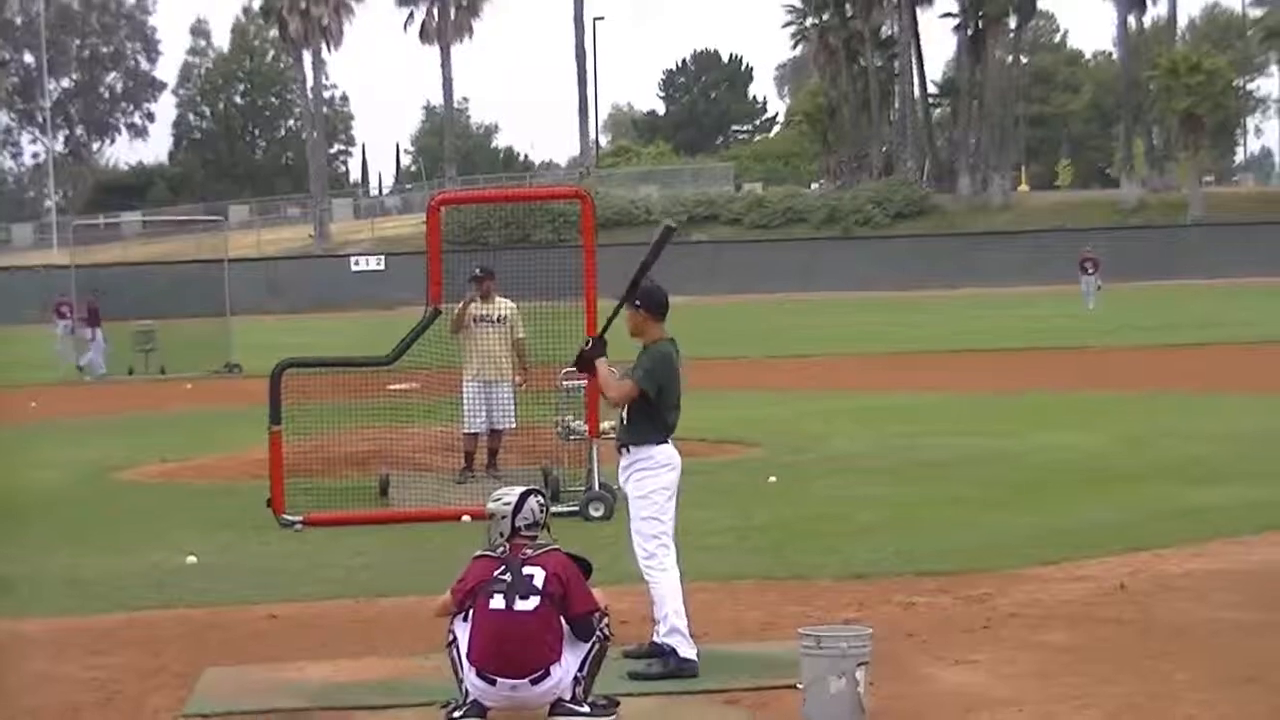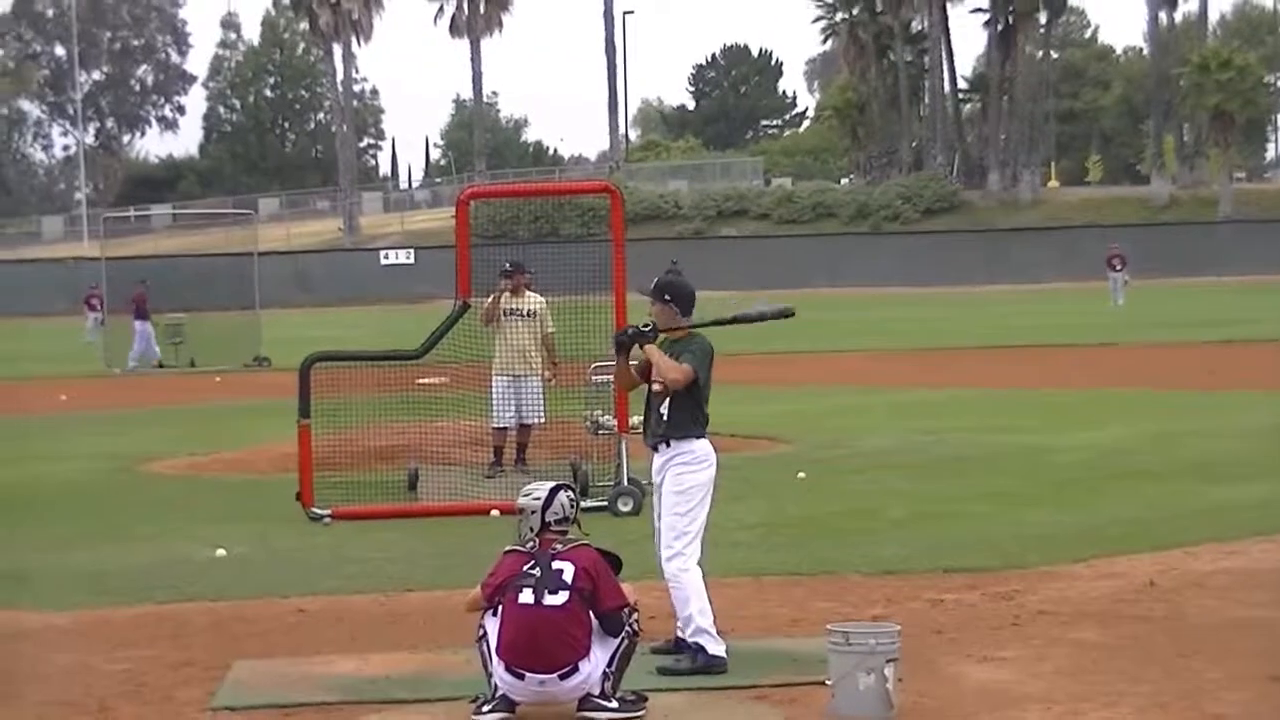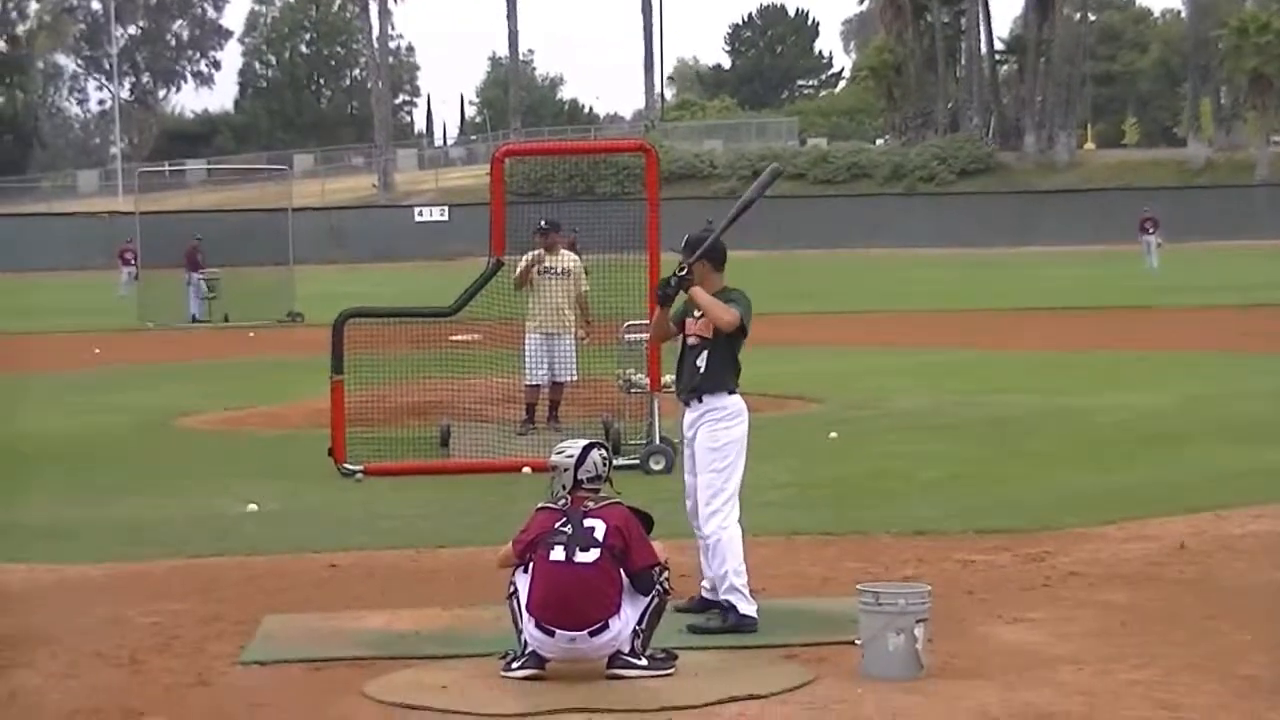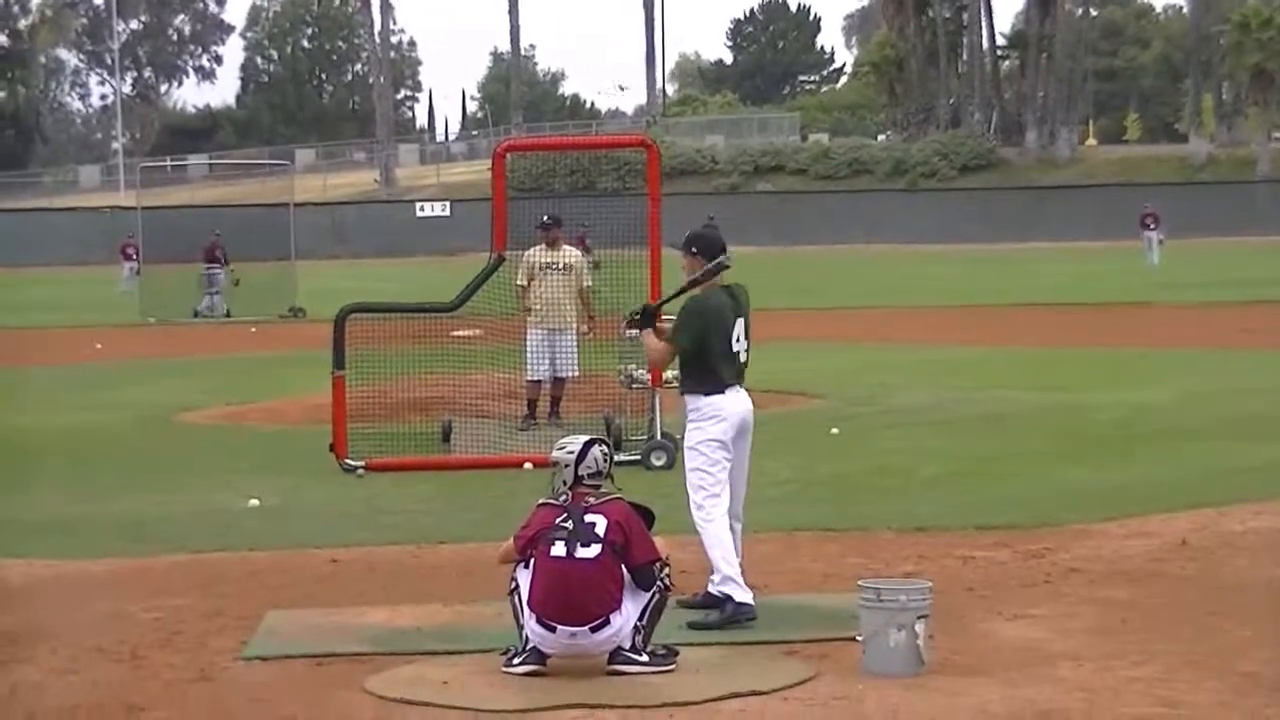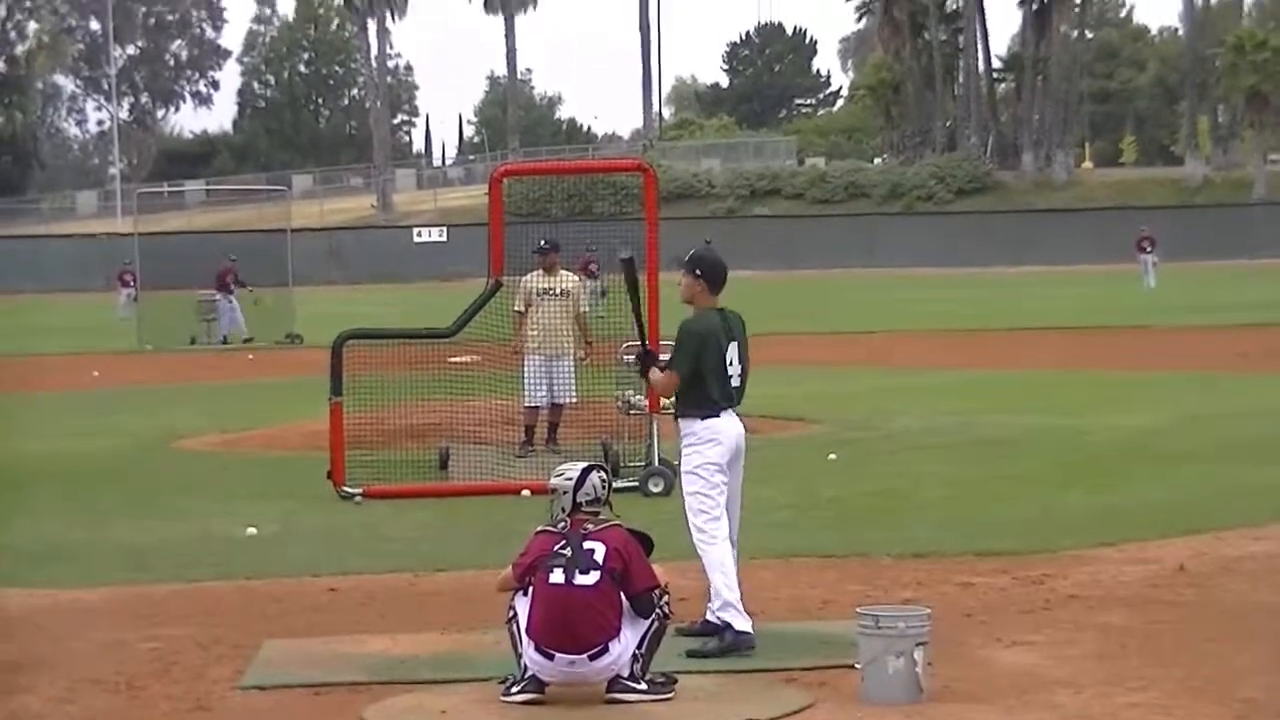
dt=0.4s
person 1, frame 1
left shoulder: (657, 354)
right shoulder: (660, 350)
left elbow: (617, 395)
right elbow: (626, 392)
left wrist: (600, 359)
right wrist: (595, 366)
left hip: (648, 461)
right hip: (653, 457)
left knee: (655, 557)
right knee: (660, 553)
left ankle: (680, 651)
right ankle: (667, 637)
person 1, frame 2
left shoulder: (698, 346)
right shoulder: (665, 346)
left elbow: (676, 378)
right elbow: (626, 384)
left wrist: (648, 344)
right wrist: (623, 352)
left hip: (688, 458)
right hip: (666, 456)
left knee: (677, 556)
right knee: (675, 552)
left ankle: (709, 649)
right ankle: (690, 633)
person 1, frame 3
left shoulder: (735, 299)
right shoulder: (694, 304)
left elbow: (728, 321)
right elbow: (658, 335)
left wrist: (690, 288)
right wrist: (663, 303)
left hip: (720, 413)
right hip: (695, 412)
left knee: (718, 513)
right knee: (699, 509)
left ankle: (740, 608)
right ankle: (715, 590)
person 1, frame 4
left shoulder: (700, 304)
right shoulder: (736, 295)
left elbow: (660, 357)
left wrist: (646, 329)
right wrist: (658, 325)
left hip: (710, 411)
right hip: (736, 402)
left knee: (708, 507)
right knee: (727, 505)
left ankle: (737, 598)
right ankle: (723, 586)
person 1, frame 5
left shoulder: (693, 327)
right shoulder: (734, 322)
left elbow: (667, 387)
left wrist: (650, 368)
left hip: (704, 433)
right hip: (730, 426)
left knee: (709, 531)
right knee: (724, 530)
left ankle: (736, 626)
right ankle: (720, 614)
person 2, frame 1
left shoulder: (482, 563)
right shoulder: (558, 562)
left elbow: (440, 609)
right elbow: (587, 629)
right wrist: (595, 602)
left hip: (486, 689)
right hip: (543, 689)
left knee: (459, 618)
right knee: (596, 620)
right ankle: (571, 700)
person 2, frame 2
left shoulder: (512, 558)
right shoulder: (587, 557)
left elbow: (470, 604)
right elbow: (615, 624)
right wrist: (625, 598)
left hip: (514, 684)
right hip: (572, 685)
left knee: (490, 612)
right knee: (627, 614)
left ankle: (500, 698)
right ankle: (598, 695)
person 2, frame 3
left shoulder: (543, 515)
right shoulder: (619, 515)
left elbow: (502, 560)
right elbow: (647, 584)
right wrist: (654, 556)
left hip: (544, 640)
right hip: (602, 640)
left knee: (521, 570)
right knee: (658, 572)
left ankle: (529, 655)
right ankle: (628, 653)
person 2, frame 4
left shoulder: (544, 512)
right shoulder: (620, 510)
left elbow: (503, 555)
right elbow: (647, 579)
left hip: (546, 636)
right hip: (603, 636)
left knee: (523, 566)
right knee: (658, 568)
left ankle: (530, 651)
right ankle: (629, 649)
person 2, frame 5
left shoulder: (543, 539)
right shoulder: (618, 537)
left elbow: (502, 584)
right elbow: (646, 607)
left hip: (545, 665)
right hip: (602, 664)
left knee: (521, 594)
right knee: (658, 595)
left ankle: (529, 679)
right ankle: (628, 678)
person 3, frame 1
left shoulder: (509, 307)
right shoulder: (466, 306)
left elbow: (518, 340)
right elbow: (454, 330)
left wrist: (522, 368)
right wrist: (465, 306)
left hip: (501, 375)
right hip: (474, 375)
left knee: (498, 423)
right knee: (471, 423)
left ankle: (492, 464)
right ankle: (468, 466)
person 3, frame 2
left shoulder: (538, 301)
right shoulder: (496, 299)
left elbow: (547, 334)
right elbow: (486, 320)
left wrist: (552, 363)
right wrist: (499, 294)
left hip: (531, 369)
right hip: (503, 369)
left knee: (527, 417)
right knee: (500, 418)
left ankle: (521, 458)
right ankle: (497, 461)
person 3, frame 3
left shoulder: (573, 260)
right shoulder: (530, 259)
left elbow: (581, 293)
right elbow: (518, 285)
left wrist: (585, 321)
right wrist: (530, 266)
left hip: (564, 327)
right hip: (537, 327)
left knee: (560, 375)
right knee: (533, 375)
left ankle: (553, 415)
right ankle: (529, 418)
person 3, frame 4
left shoulder: (575, 256)
right shoulder: (531, 255)
left elbow: (583, 288)
right elbow: (521, 284)
left wrist: (589, 316)
right wrist: (524, 302)
left hip: (566, 323)
right hip: (538, 323)
left knee: (561, 371)
right knee: (535, 371)
left ankle: (554, 411)
right ankle: (530, 414)
person 3, frame 5
left shoulder: (572, 281)
right shoulder: (528, 280)
left elbow: (579, 314)
right elbow: (520, 312)
left wrist: (586, 341)
right wrist: (517, 337)
left hip: (563, 348)
right hip: (535, 348)
left knee: (559, 397)
right knee: (532, 397)
left ankle: (552, 437)
right ankle: (528, 440)
